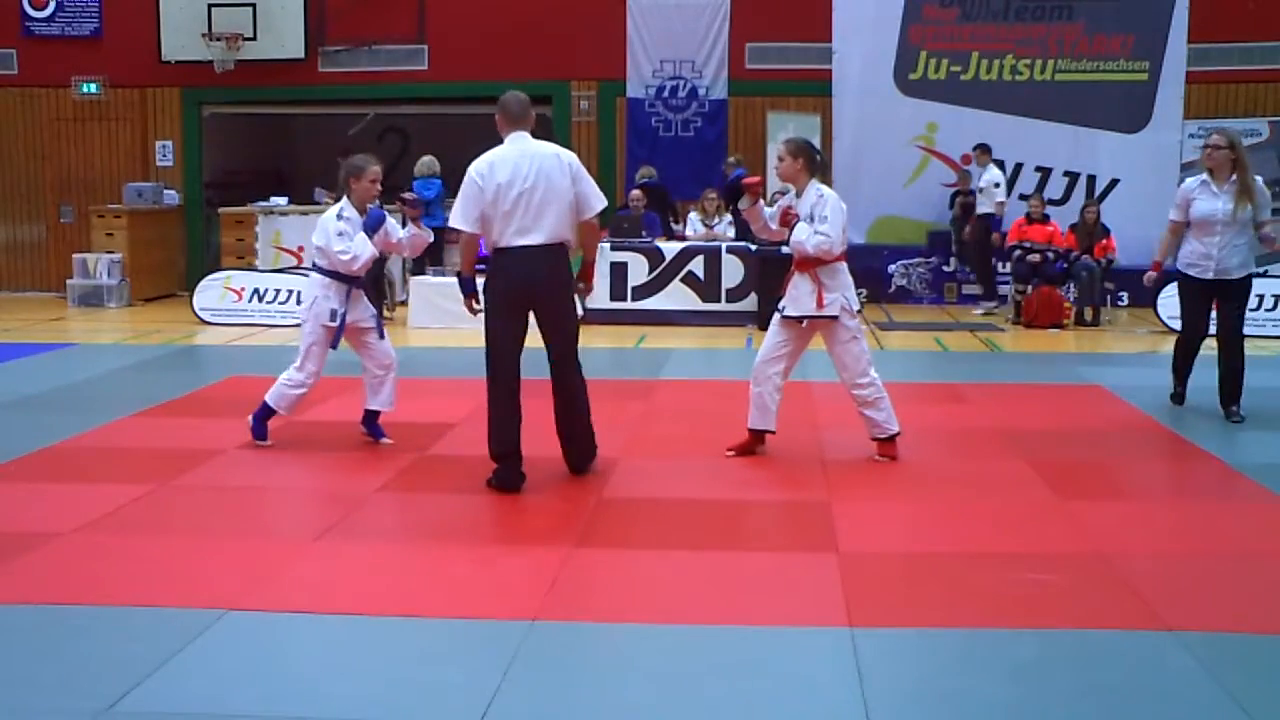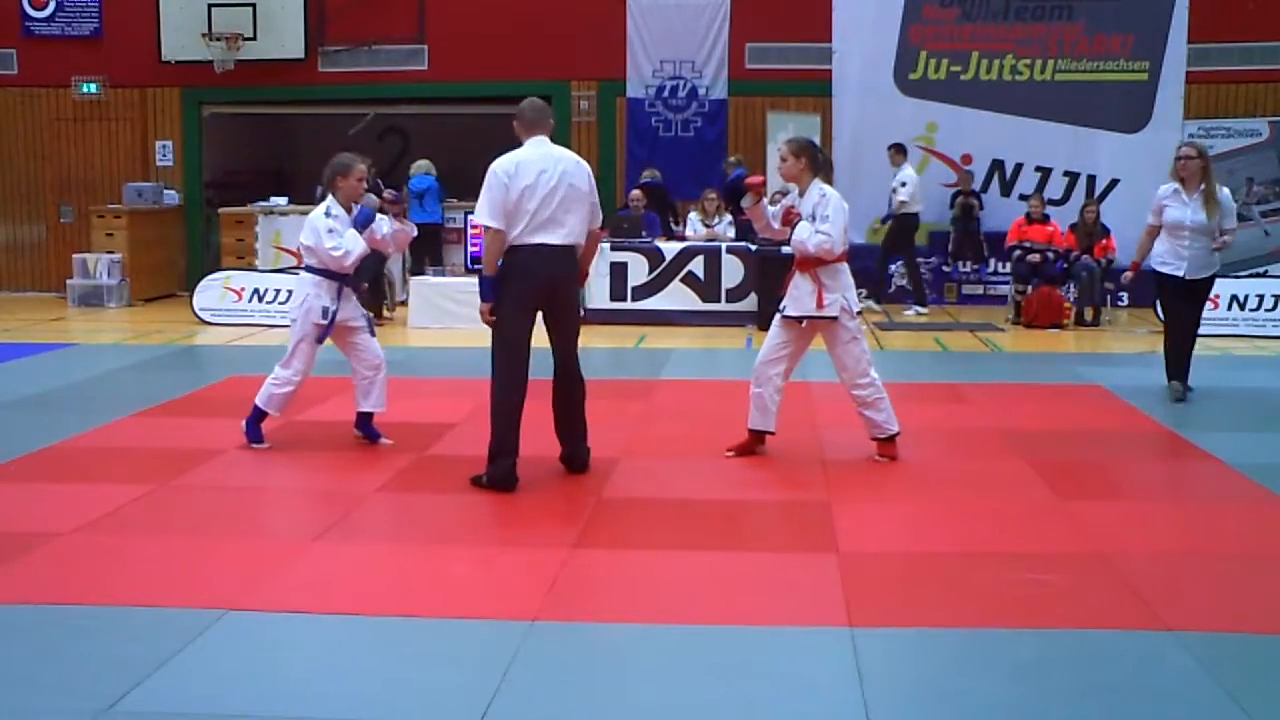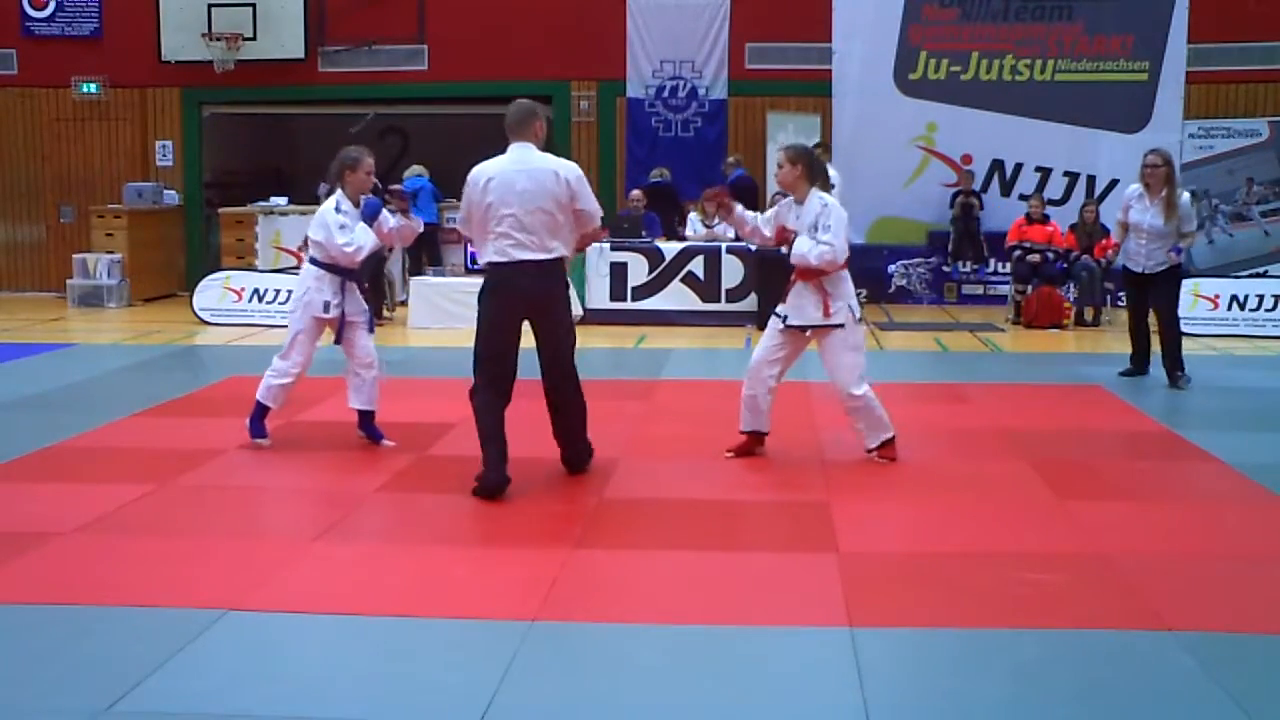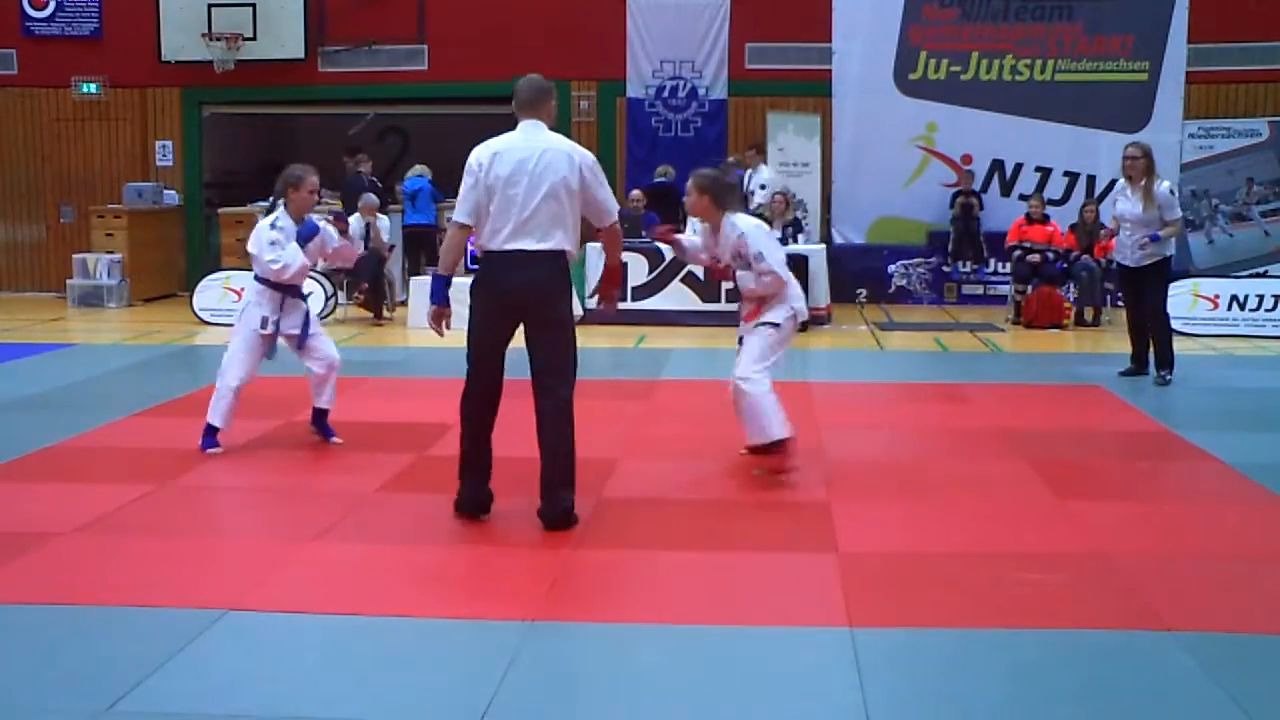
dt=0.7s
person 1, frame 1
left shoulder: (484, 166)
right shoulder: (563, 158)
left elbow: (468, 235)
right elbow: (589, 220)
left wrist: (467, 282)
right wrist: (587, 266)
left hip: (507, 269)
right hip: (553, 267)
left knee: (502, 370)
right knee: (565, 362)
left ankle: (508, 468)
right ankle: (579, 452)
person 1, frame 2
left shoulder: (506, 165)
right shoulder: (578, 165)
left elbow: (495, 234)
right elbow: (593, 232)
left wrist: (487, 290)
left hip: (522, 267)
right hip: (563, 267)
left knee: (510, 369)
right knee: (567, 360)
left ankle: (502, 469)
right ankle: (575, 453)
person 1, frame 3
left shoulder: (481, 175)
right shoulder: (565, 171)
left elbow: (471, 233)
right elbow: (592, 232)
left hip: (502, 282)
right hip: (549, 279)
left knee: (491, 380)
right knee: (560, 369)
left ankle: (494, 472)
right ankle: (575, 453)
person 1, frame 4
left shoulder: (485, 154)
right shoulder: (576, 156)
left elbow: (460, 226)
right elbow: (610, 226)
left wrist: (440, 288)
right wrist: (611, 276)
left hip: (496, 276)
right hip: (548, 277)
left knee: (481, 384)
right knee: (554, 390)
left ankle: (473, 491)
right ankle: (557, 503)
person 2, frame 1
left shoulder: (826, 199)
right shoulder: (792, 201)
left elbow: (828, 246)
right elbow: (766, 229)
left wrist: (795, 226)
right wrist: (752, 201)
left hip: (831, 291)
right hip: (799, 290)
left knee: (857, 371)
right knee: (767, 364)
left ankle: (886, 436)
right ankle: (756, 436)
person 2, frame 2
left shoulder: (828, 198)
right shoulder: (795, 199)
left elbow: (830, 246)
right elbow: (768, 228)
left wrist: (797, 226)
right wrist: (755, 200)
left hip: (831, 291)
right hip: (801, 289)
left knee: (857, 371)
right knee: (768, 364)
left ankle: (886, 436)
right ankle: (756, 436)
person 2, frame 3
left shoulder: (828, 207)
right shoulder: (788, 208)
left elbow: (832, 256)
right elbow: (762, 230)
left wrist: (794, 243)
right wrist: (731, 209)
left hip: (833, 301)
right hip: (798, 298)
left knee: (850, 384)
right knee: (760, 368)
left ankle: (882, 441)
right ankle: (754, 436)
person 2, frame 4
left shoulder: (748, 229)
right shoulder: (714, 228)
left elbow: (775, 278)
right elbow: (704, 253)
left wrist: (733, 275)
right wrist: (676, 241)
left hip: (780, 305)
right hip: (756, 307)
left knee: (748, 378)
right knee: (750, 377)
left ankle: (776, 447)
right ankle: (771, 440)
person 3, frame 1
left shoulder: (375, 217)
right shoulder: (334, 219)
left elbow: (408, 247)
right elbow: (348, 262)
left wrist: (415, 221)
right wrist: (368, 234)
left hip: (353, 297)
right hip: (325, 296)
left knee: (382, 359)
right knee: (306, 369)
left ankle: (370, 421)
right ankle: (260, 418)
person 3, frame 2
left shoulder: (359, 213)
right shoulder: (321, 217)
left elbow: (393, 244)
right elbow: (340, 258)
right wrist: (359, 230)
left hip: (343, 296)
right hip: (316, 295)
left knee: (371, 359)
right knee: (294, 367)
left ankle: (364, 424)
right ankle: (253, 422)
person 3, frame 3
left shoulder: (366, 207)
right shoulder: (331, 211)
left elbow: (400, 237)
right elbow: (349, 252)
left wrist: (404, 211)
right wrist: (367, 223)
left hip: (346, 289)
right hip: (317, 288)
left knee: (365, 359)
right knee: (293, 358)
left ankle: (367, 424)
right ankle: (257, 420)
person 3, frame 4
left shoulder: (314, 227)
right shoulder: (269, 228)
left elbow: (346, 259)
right elbow: (279, 270)
left wrist: (344, 233)
right wrist: (301, 243)
left hip: (294, 303)
right hip: (263, 304)
left knee: (328, 359)
right knee: (236, 372)
left ankle: (320, 421)
right ankle: (210, 432)
person 4, frame 1
left shoulder: (1252, 187)
right shoulder: (1191, 187)
left elbow: (1262, 227)
right elbow: (1173, 231)
left wrist: (1266, 238)
right wrist: (1156, 265)
left hip: (1236, 274)
right hip: (1193, 272)
left knee: (1231, 337)
right knee: (1192, 332)
left ankle: (1231, 403)
right ankle: (1179, 385)
person 4, frame 2
left shoulder: (1220, 196)
right shoulder: (1165, 193)
left elbow: (1229, 234)
right elbow: (1150, 233)
left wrist: (1224, 242)
right wrist: (1134, 266)
left hip: (1202, 272)
right hip: (1167, 269)
left knee: (1189, 327)
right knee: (1175, 326)
left ankle: (1180, 377)
right ankle: (1176, 381)
person 4, frame 3
left shoulder: (1181, 200)
right shoulder: (1132, 193)
left elbow: (1189, 236)
right elbow: (1122, 225)
left wrist: (1178, 249)
right wrist: (1116, 245)
left hip: (1166, 269)
right hip: (1132, 266)
left knee: (1168, 317)
right knee: (1136, 316)
left ankle: (1175, 372)
right ankle: (1139, 363)
person 4, frame 4
left shoulder: (1162, 189)
right shoulder: (1120, 187)
left elbow: (1176, 227)
left wrist: (1154, 237)
right wrist: (1112, 230)
left hip: (1155, 261)
right hip: (1125, 260)
left knee: (1156, 312)
right knee: (1134, 312)
left ankle: (1164, 368)
right ankle: (1139, 362)
